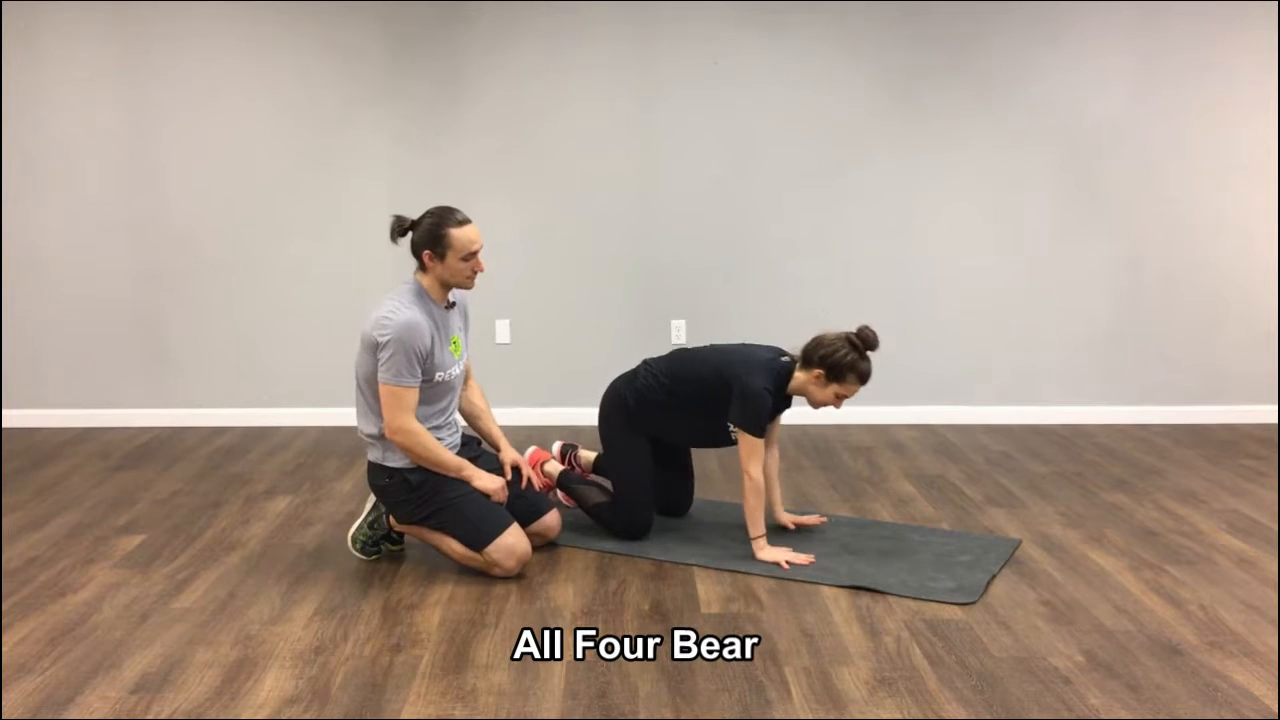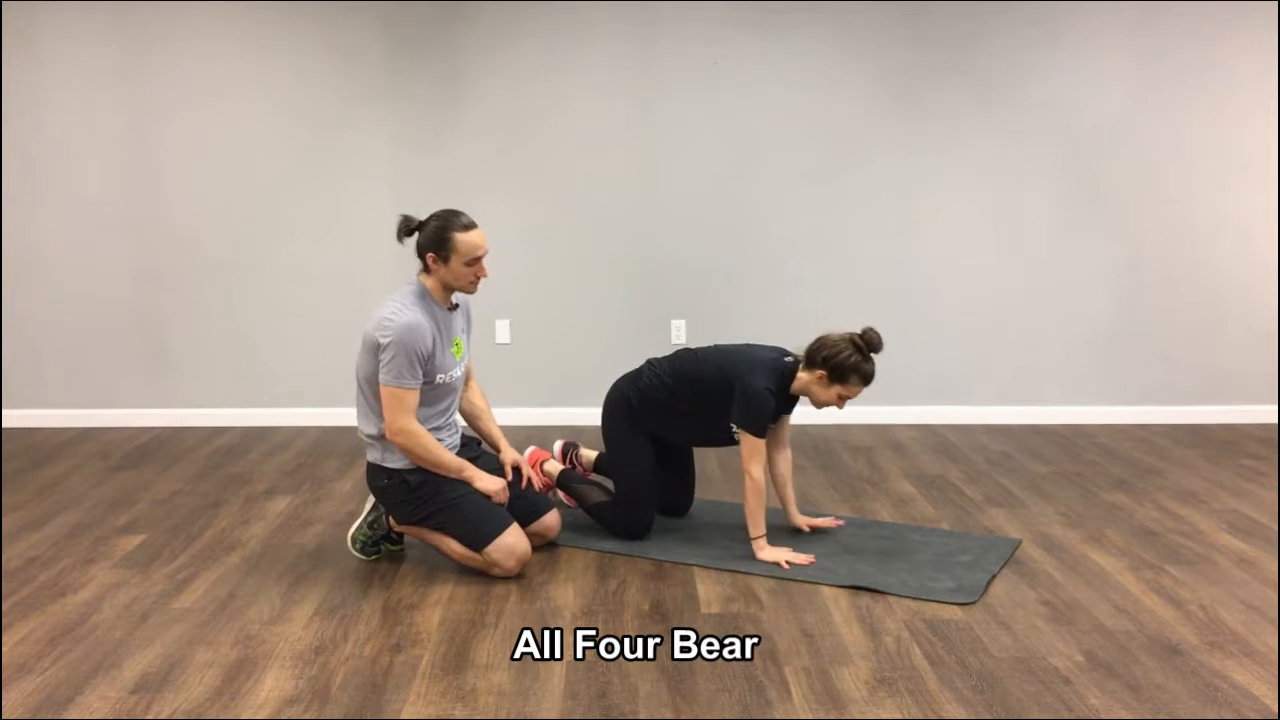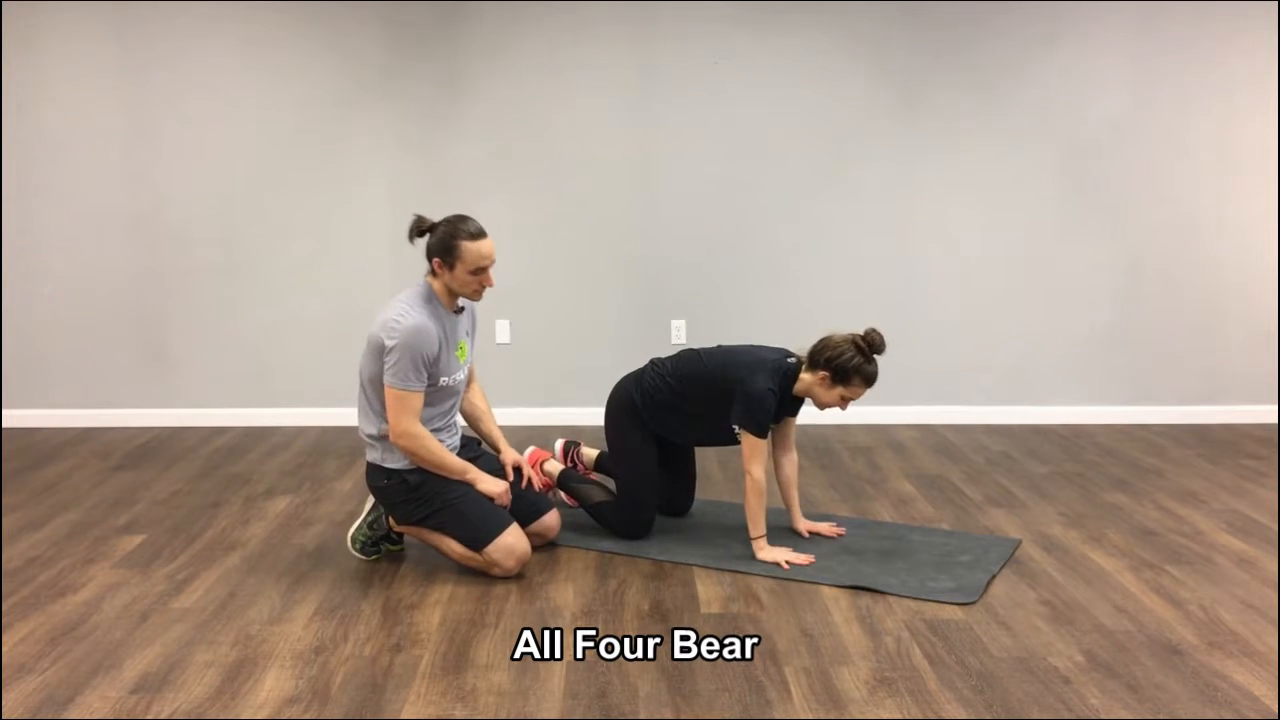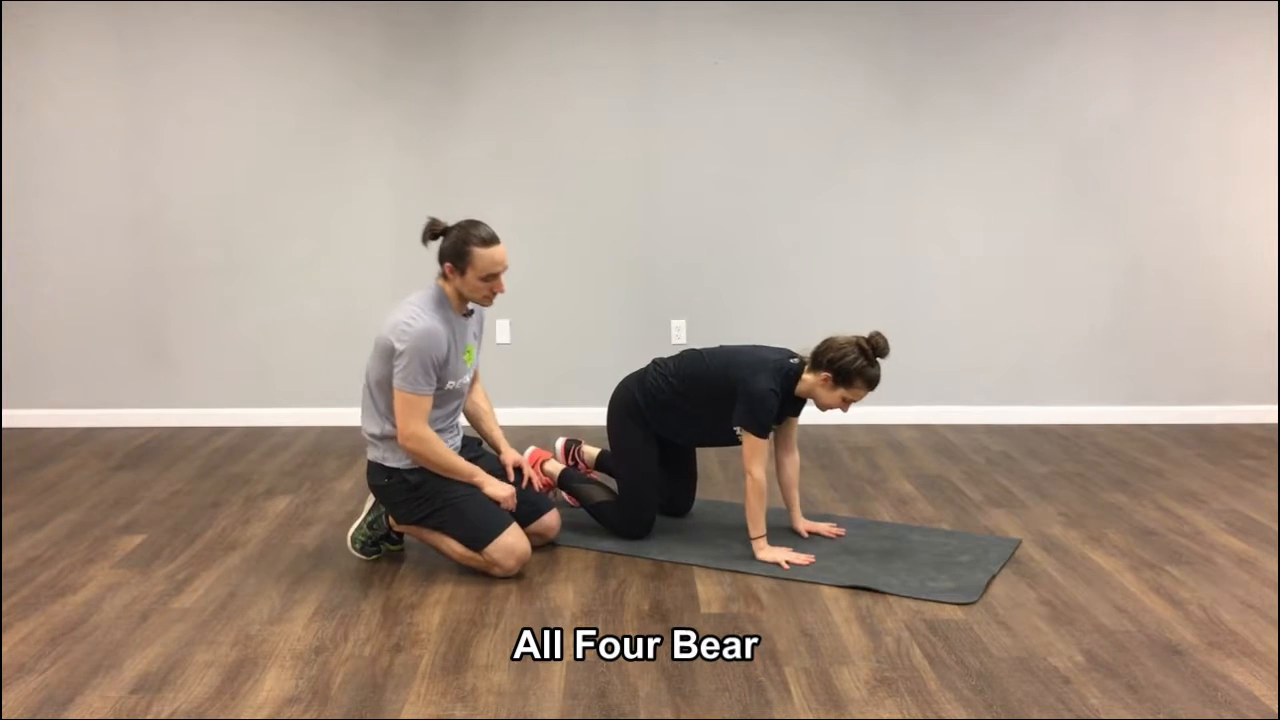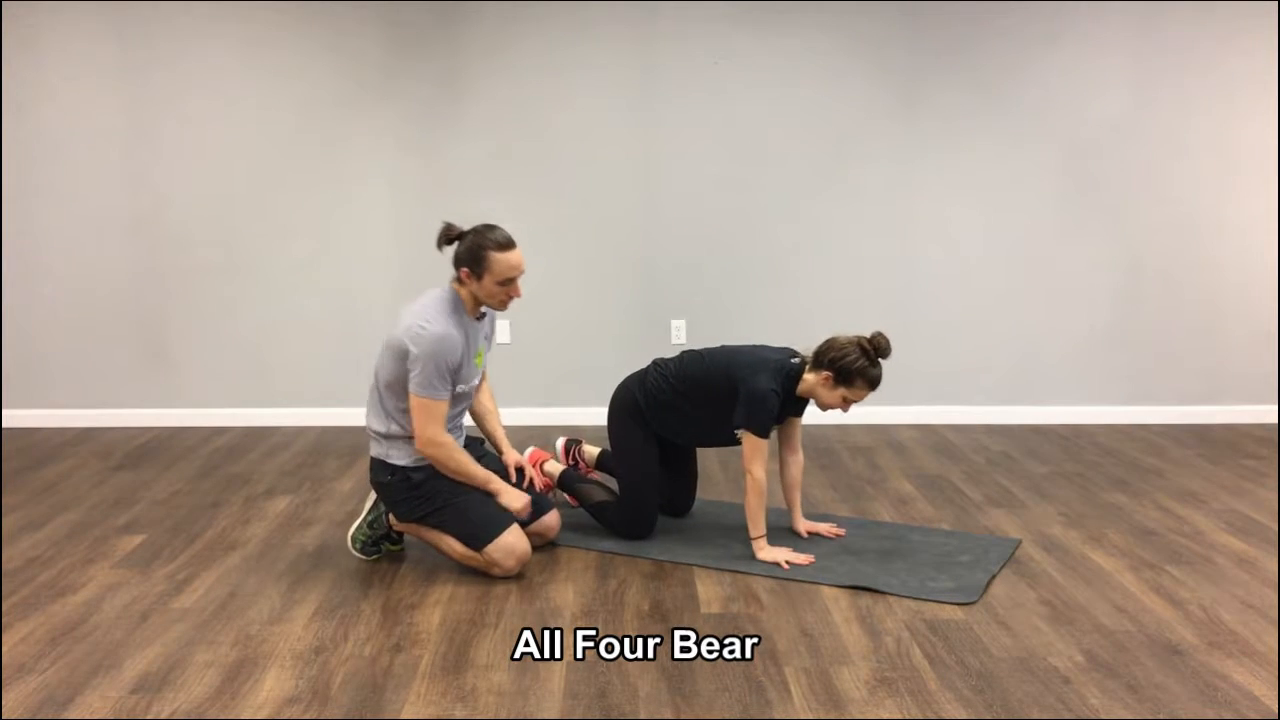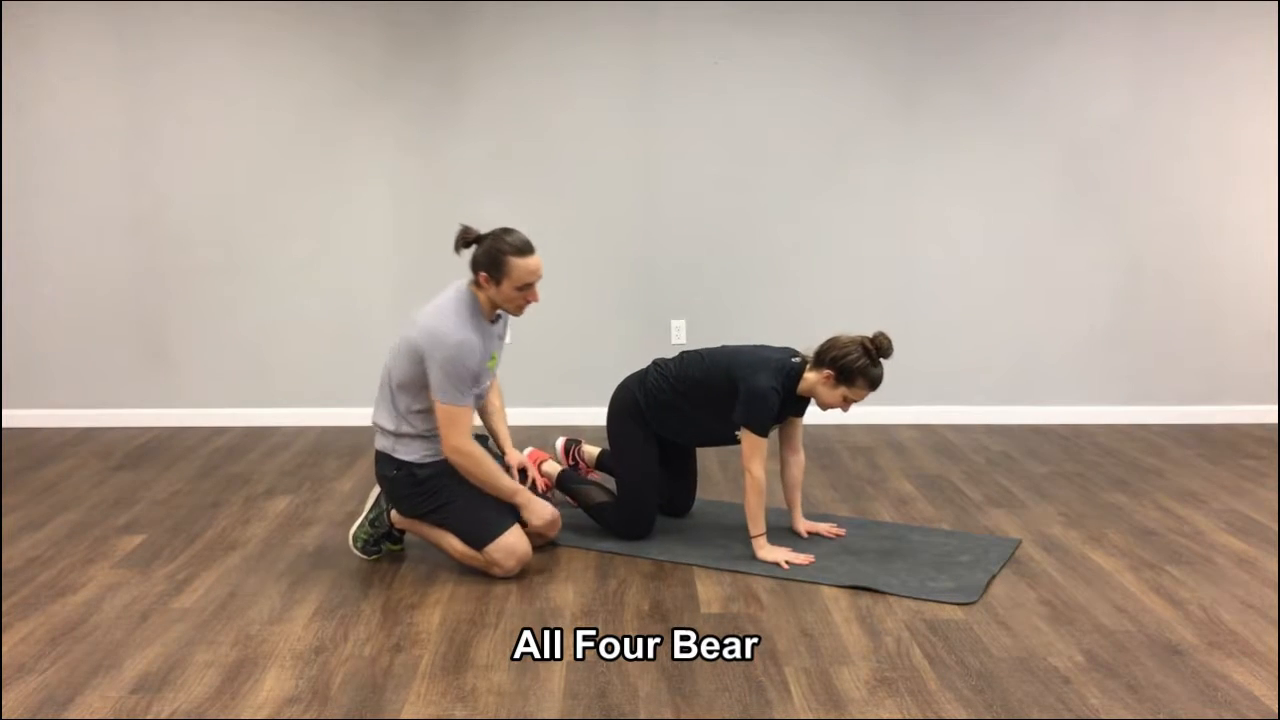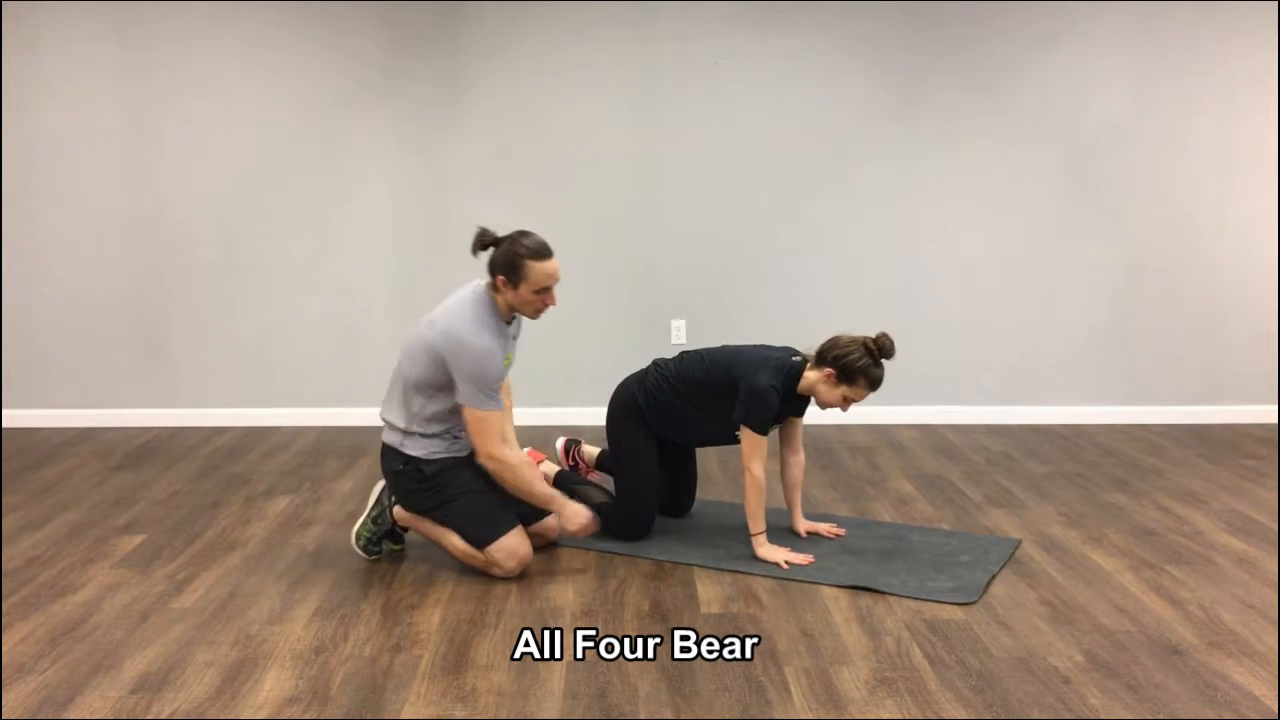
dt=0.1s
person 1, frame 1
left shoulder: (784, 374)
right shoulder: (757, 385)
left elbow: (768, 449)
right elbow: (752, 471)
left wrist: (779, 512)
right wrist: (760, 545)
left hip: (661, 415)
right hip: (627, 409)
left knee: (676, 506)
right knee: (633, 524)
left ankle: (577, 458)
right ankle: (549, 468)
person 1, frame 2
left shoulder: (788, 374)
right shoulder: (759, 385)
left elbow: (779, 449)
right elbow: (753, 471)
left wrist: (794, 514)
right wrist: (760, 545)
left hip: (663, 415)
right hip: (630, 409)
left knee: (677, 505)
right knee: (634, 524)
left ankle: (577, 457)
right ankle: (549, 468)
person 1, frame 3
left shoulder: (792, 377)
right shoulder: (761, 386)
left elbow: (785, 452)
right elbow: (754, 472)
left wrist: (797, 518)
right wrist: (760, 546)
left hip: (665, 414)
right hip: (633, 408)
left knee: (677, 505)
right knee: (633, 523)
left ankle: (577, 455)
right ankle: (550, 468)
person 1, frame 4
left shoulder: (795, 376)
right shoulder: (764, 386)
left elbow: (788, 453)
right elbow: (755, 472)
left wrist: (797, 518)
right wrist: (760, 545)
left hip: (667, 415)
right hip: (636, 408)
left knee: (678, 505)
right knee: (635, 523)
left ankle: (578, 454)
right ankle: (550, 468)
person 1, frame 5
left shoulder: (796, 378)
right shoulder: (764, 386)
left elbow: (791, 453)
right elbow: (755, 472)
left wrist: (797, 518)
right wrist: (760, 545)
left hip: (669, 415)
right hip: (637, 408)
left knee: (677, 505)
right knee: (635, 524)
left ankle: (580, 453)
right ankle: (549, 470)
person 1, frame 6
left shoulder: (797, 377)
right shoulder: (765, 385)
left elbow: (793, 453)
right elbow: (754, 470)
left wrist: (797, 518)
right wrist: (760, 544)
left hip: (668, 416)
right hip: (636, 409)
left knee: (677, 505)
right knee: (634, 524)
left ankle: (579, 454)
right ankle: (547, 470)
person 1, frame 7
left shoulder: (797, 377)
right shoulder: (765, 384)
left elbow: (793, 453)
right elbow: (754, 469)
left wrist: (797, 519)
right wrist: (760, 543)
left hip: (668, 417)
right hip: (637, 409)
left knee: (676, 506)
right knee: (633, 526)
left ankle: (581, 453)
right ankle: (548, 472)
person 2, frame 1
left shoulder: (454, 301)
right shoulder: (404, 323)
right elbow: (400, 429)
left wrist: (502, 446)
right wrist: (472, 475)
left hip: (453, 447)
right hip: (408, 469)
left knee: (547, 526)
right knee: (510, 556)
left ankle: (427, 514)
right ankle: (396, 519)
person 2, frame 2
left shoulder: (458, 303)
right shoulder: (406, 325)
right elbow: (401, 431)
left wrist: (502, 446)
right wrist: (473, 476)
left hip: (453, 447)
right hip: (408, 469)
left knee: (547, 525)
right knee: (510, 555)
left ankle: (421, 514)
right ankle: (396, 519)
person 2, frame 3
left shoulder: (463, 306)
right shoulder: (412, 327)
right elbow: (404, 434)
left wrist: (502, 446)
right wrist: (476, 478)
left hip: (451, 447)
right hip: (406, 469)
left knee: (546, 526)
right knee: (510, 556)
left ankle: (429, 514)
right ankle: (396, 518)
person 2, frame 4
left shoulder: (471, 308)
right shoulder: (422, 330)
right elbow: (412, 437)
left wrist: (502, 447)
right wrist: (482, 481)
left hip: (453, 447)
right hip: (408, 468)
left knee: (546, 525)
right knee: (510, 555)
left ankle: (424, 514)
right ankle: (396, 518)
person 2, frame 5
left shoulder: (481, 309)
right shoulder: (436, 334)
right elbow: (429, 442)
left wrist: (504, 447)
right wrist: (497, 489)
left hip: (452, 447)
right hip: (410, 466)
left knee: (545, 525)
right knee: (510, 555)
left ankle: (417, 510)
right ankle: (397, 517)
person 2, frame 6
left shoulder: (493, 309)
right shoulder: (454, 337)
right elbow: (458, 447)
left wrist: (507, 448)
right wrist: (522, 498)
left hip: (454, 447)
right hip: (415, 461)
left knee: (546, 527)
right knee: (511, 555)
left ankle: (417, 509)
right ankle: (399, 516)
person 2, frame 7
left shoulder: (500, 305)
right shoulder: (476, 339)
right elbow: (492, 455)
left wrist: (514, 450)
right wrist: (561, 504)
left hip: (461, 442)
right hip: (423, 456)
left knee: (547, 529)
right knee: (512, 558)
left ankle: (431, 508)
right ankle: (398, 513)
